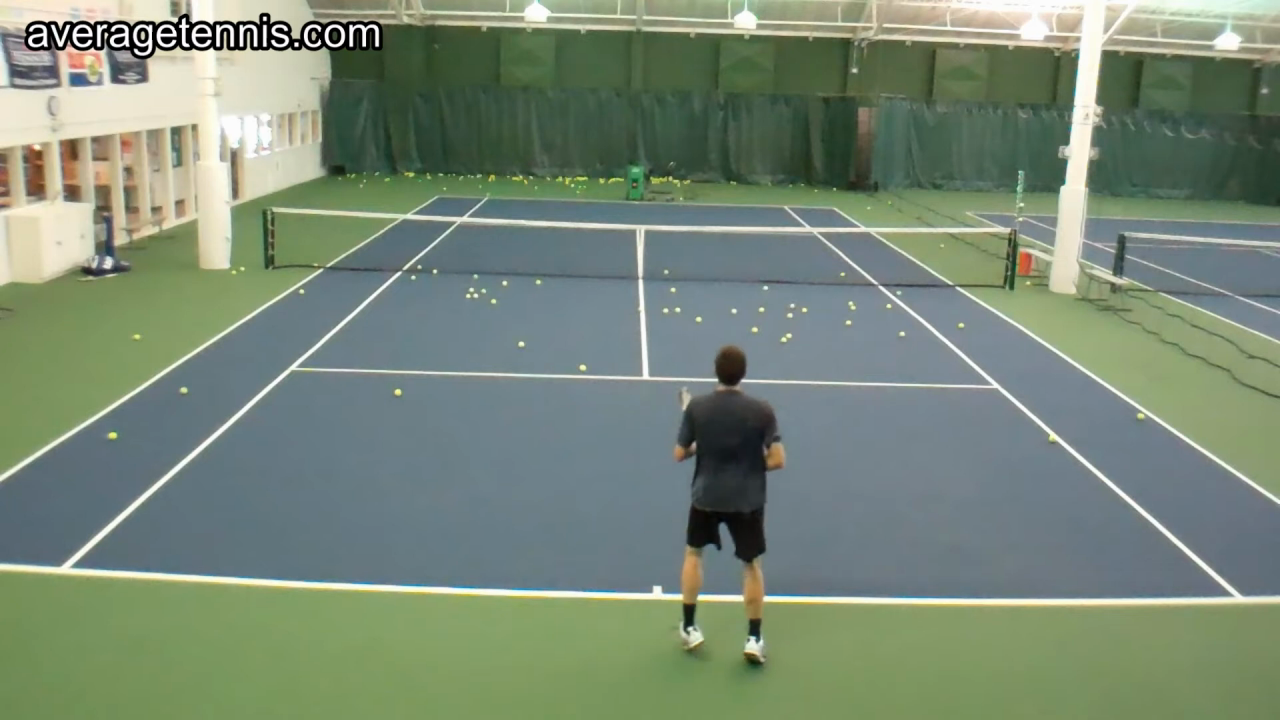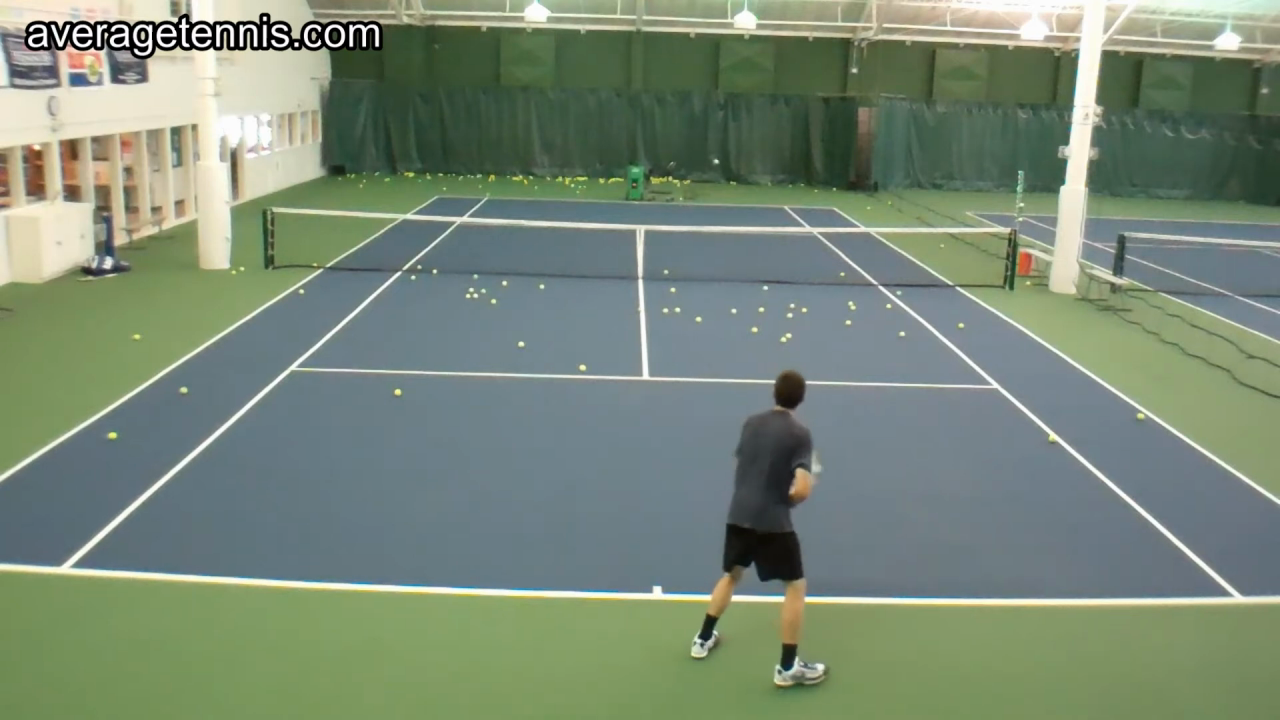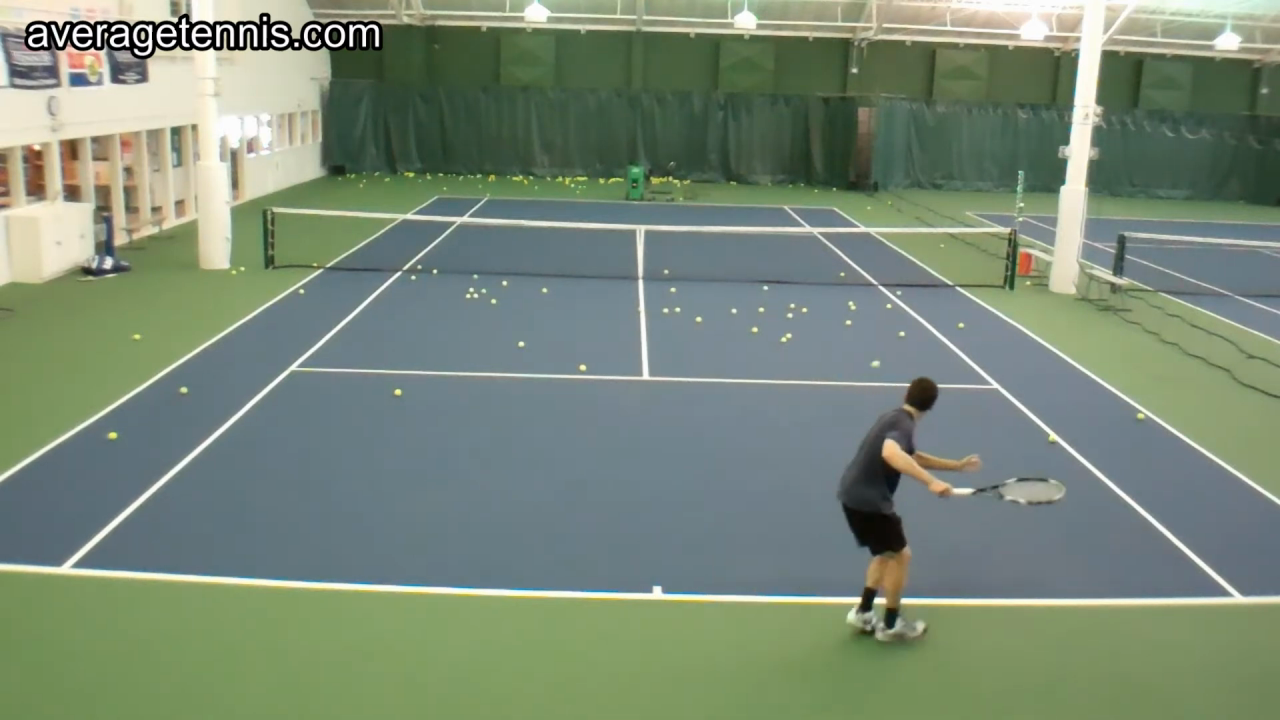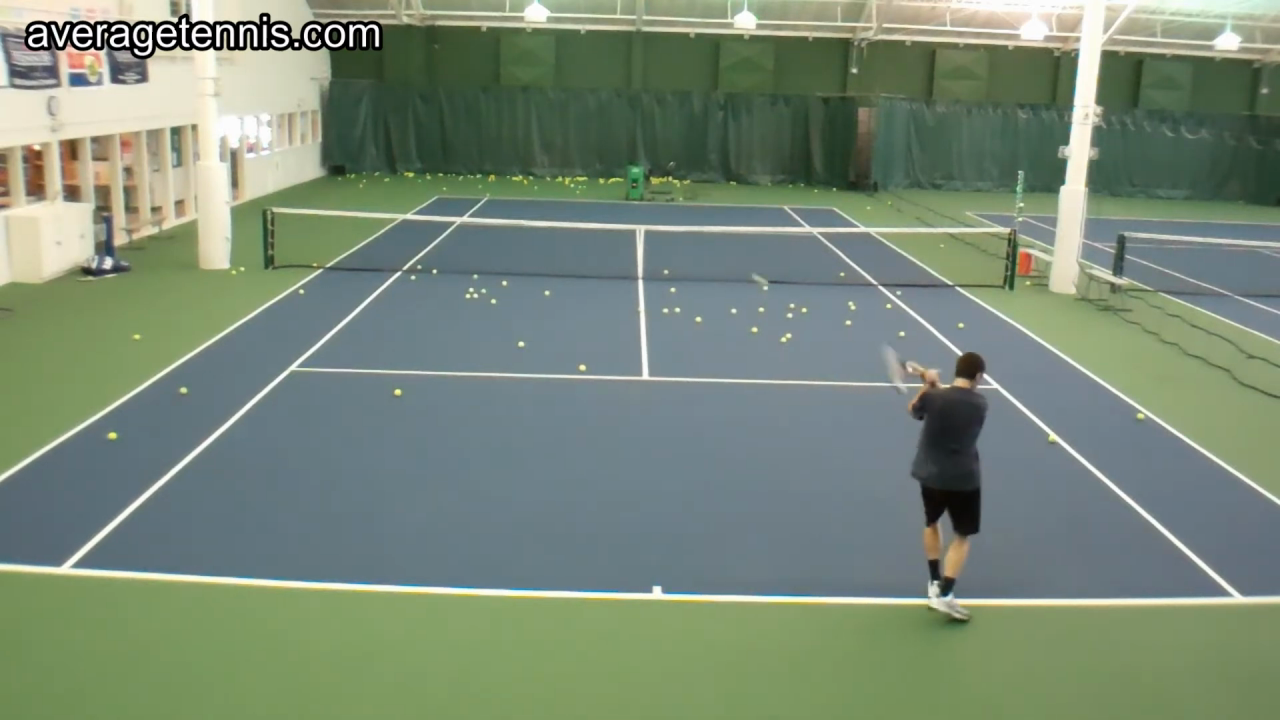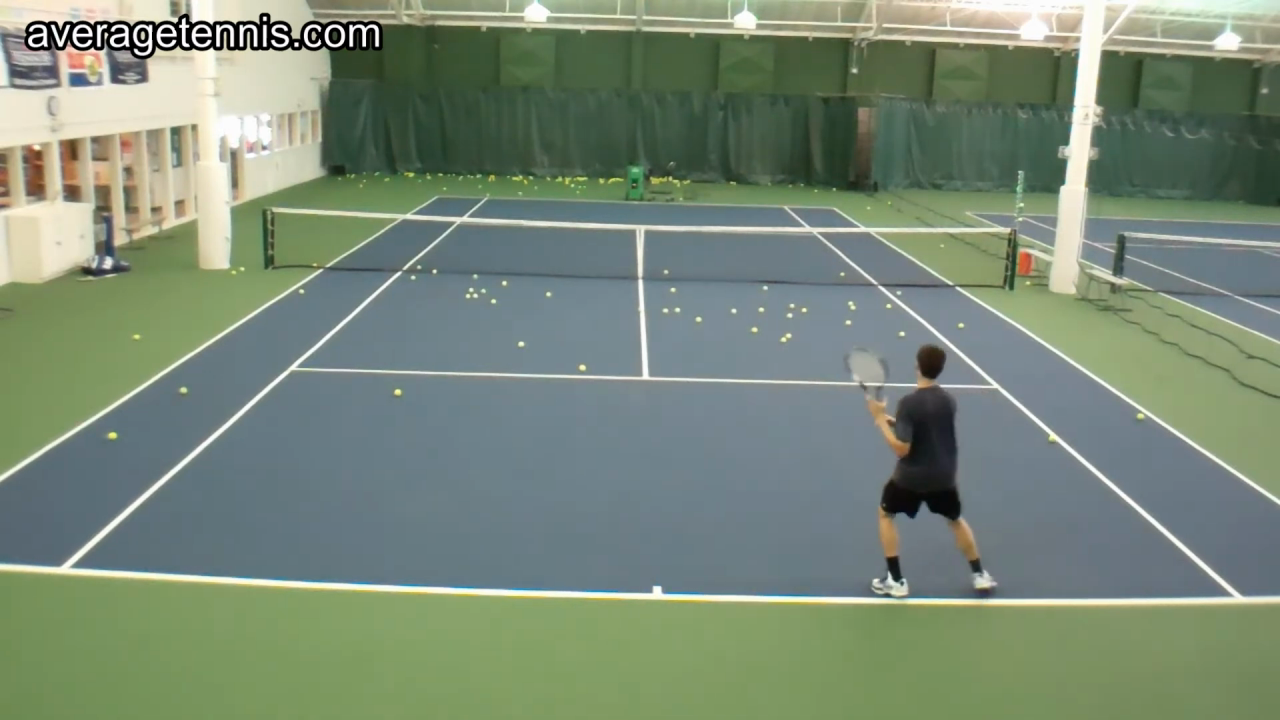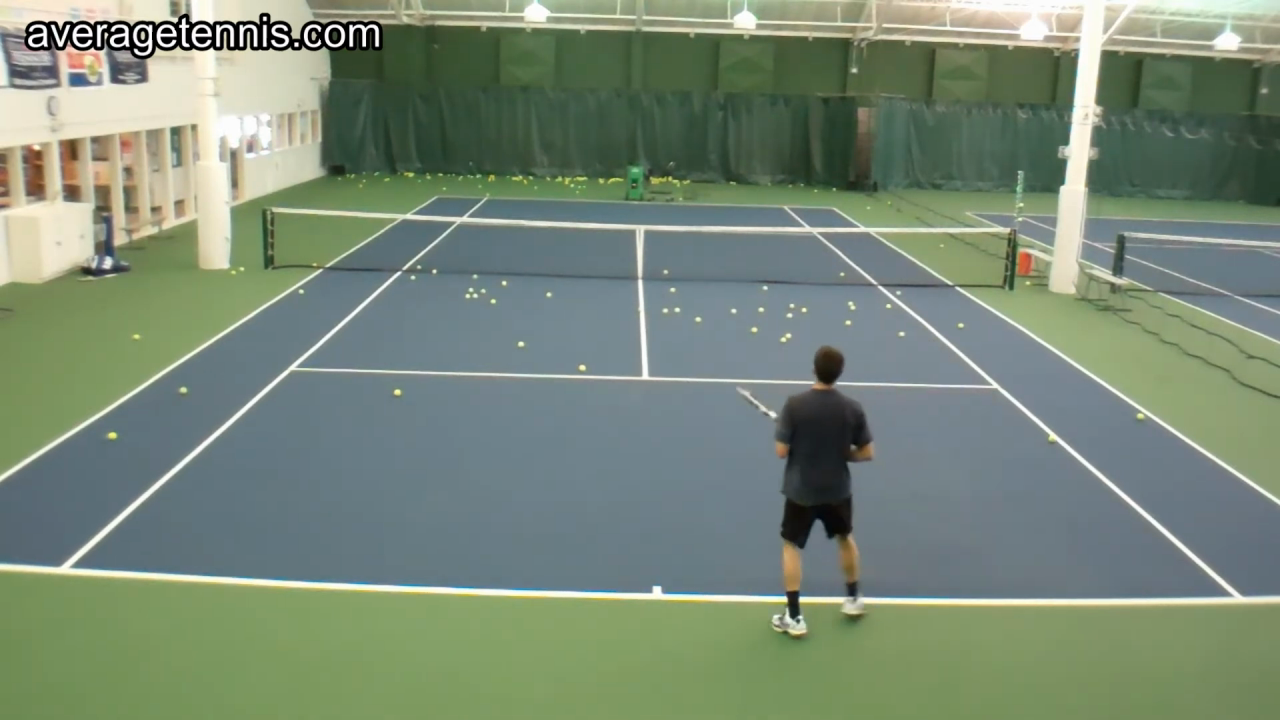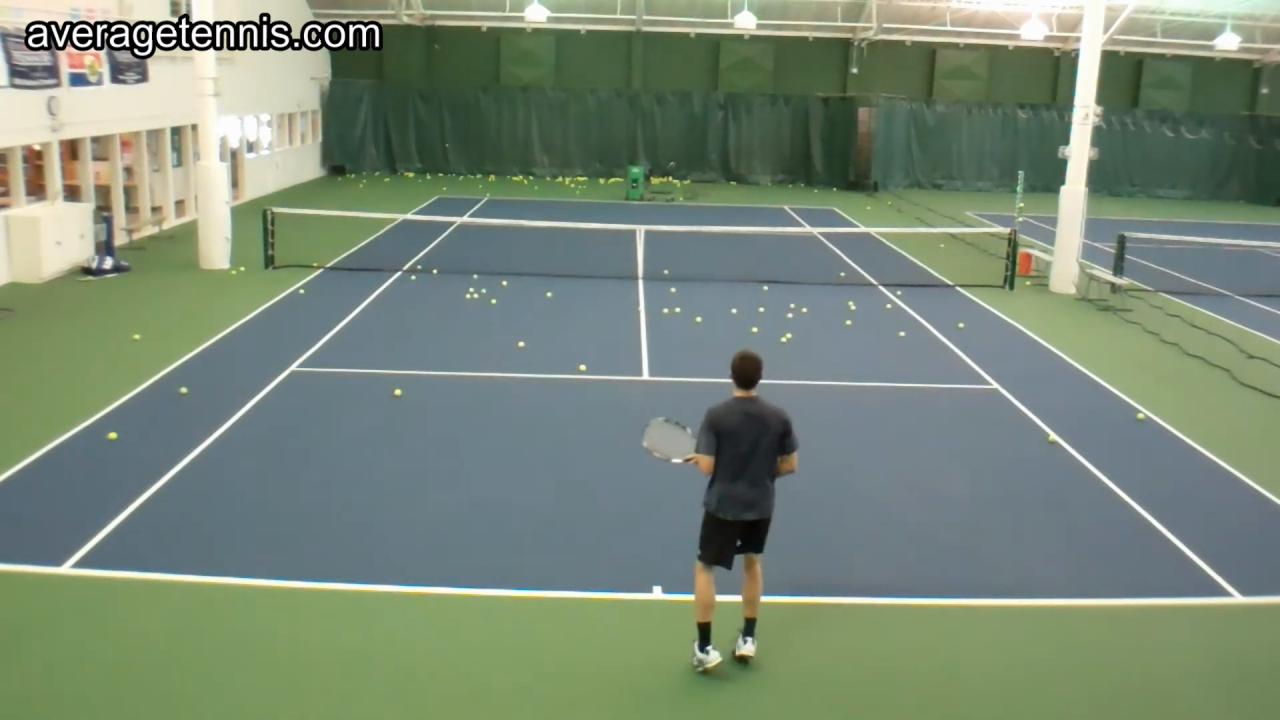
dt=0.7s
person 1, frame 1
left shoulder: (697, 407)
right shoulder: (761, 410)
left elbow: (680, 454)
right elbow: (777, 460)
right wrist: (752, 464)
left hip: (706, 497)
right hip: (747, 500)
left knee: (693, 555)
right knee: (751, 565)
left ankle: (691, 629)
right ankle: (754, 639)
person 1, frame 2
left shoulder: (752, 423)
right shoulder: (799, 434)
right elbow: (802, 489)
right wrist: (786, 498)
left hip: (739, 515)
right hip: (773, 521)
left knee: (732, 574)
right knee: (796, 587)
left ankle: (703, 639)
right ankle: (788, 667)
person 1, frame 3
left shoulder: (895, 419)
right shoulder: (903, 424)
left elbow: (913, 457)
right elbow: (890, 453)
left wrist: (958, 465)
right wrist: (930, 481)
left hip: (853, 493)
right hip: (867, 499)
left knee: (886, 551)
right knee: (901, 556)
left ankle: (862, 612)
right ankle: (891, 625)
person 1, frame 4
left shoulder: (933, 398)
right shoulder: (979, 403)
left elbow: (914, 411)
left wrist: (928, 385)
right wrist: (935, 385)
left hip: (931, 476)
right hip: (965, 479)
left knee: (931, 524)
right knee: (962, 538)
left ankle: (936, 582)
right ankle: (944, 594)
person 1, frame 5
left shoulder: (908, 402)
right shoulder: (948, 400)
left elbow: (901, 450)
left wrist: (881, 421)
right wrist: (893, 420)
left hip: (911, 477)
right hip: (945, 477)
left knee: (885, 515)
right knee: (956, 521)
left ankle: (896, 580)
right ankle: (980, 575)
person 1, frame 6
left shoulder: (794, 405)
right shoulder: (853, 409)
left elbow: (781, 451)
right elbow: (867, 454)
left hip: (800, 490)
right hip: (837, 490)
left knee: (790, 546)
right knee: (844, 538)
left ankle: (794, 617)
right ankle: (853, 598)
person 1, frame 7
left shoulder: (716, 415)
right shoulder: (779, 417)
left elbow: (706, 467)
right elbow: (790, 465)
left wrist: (701, 457)
left hip: (724, 506)
right hip: (762, 505)
left knee: (703, 570)
right knee: (752, 565)
left ankle: (707, 648)
right ankle: (747, 638)
